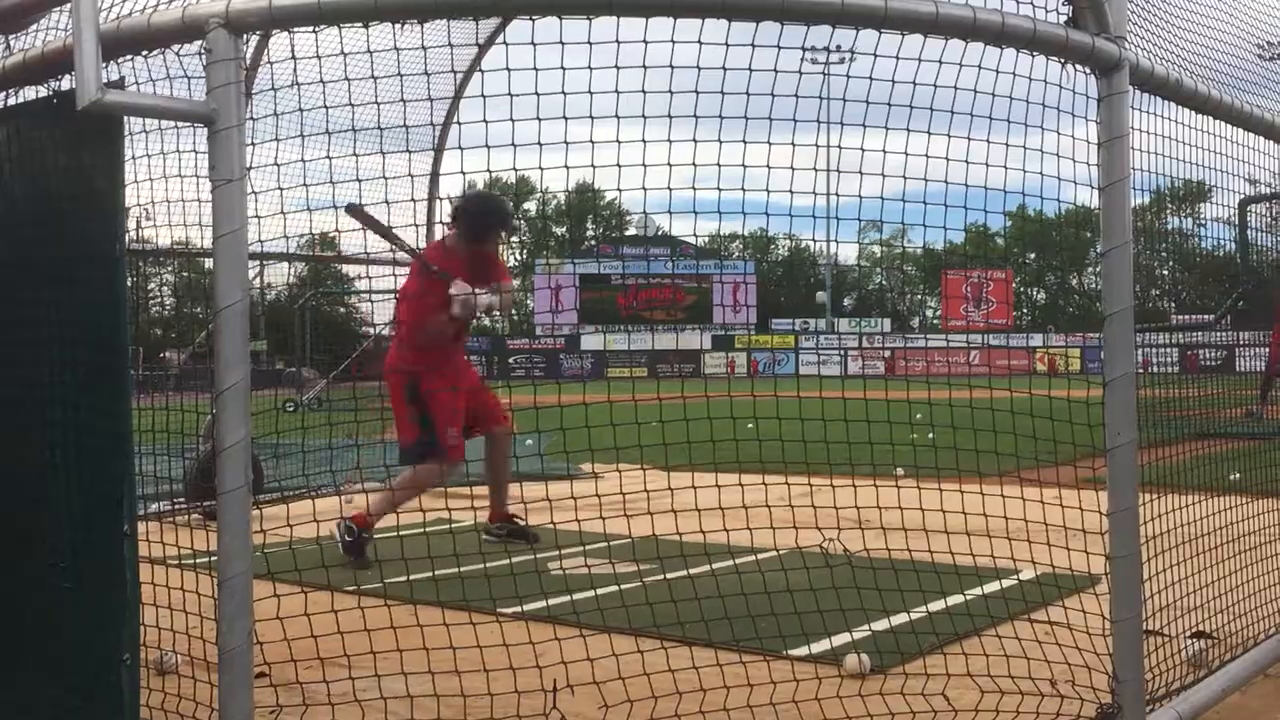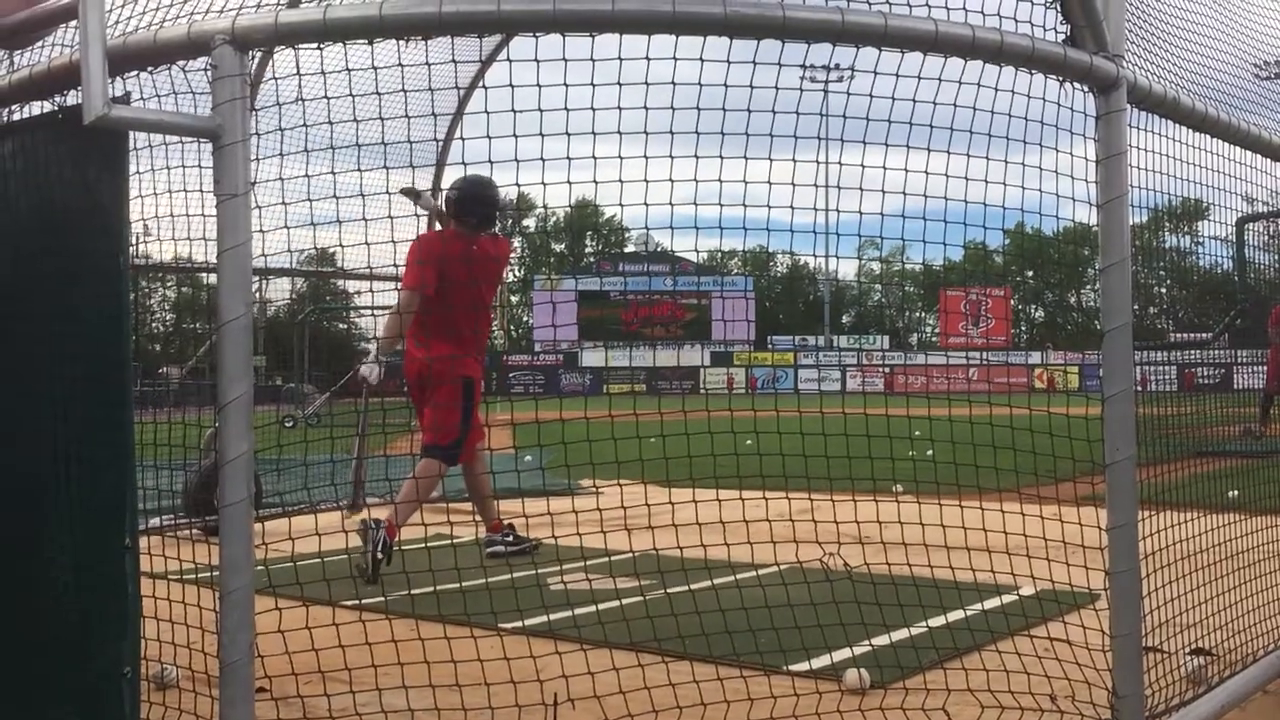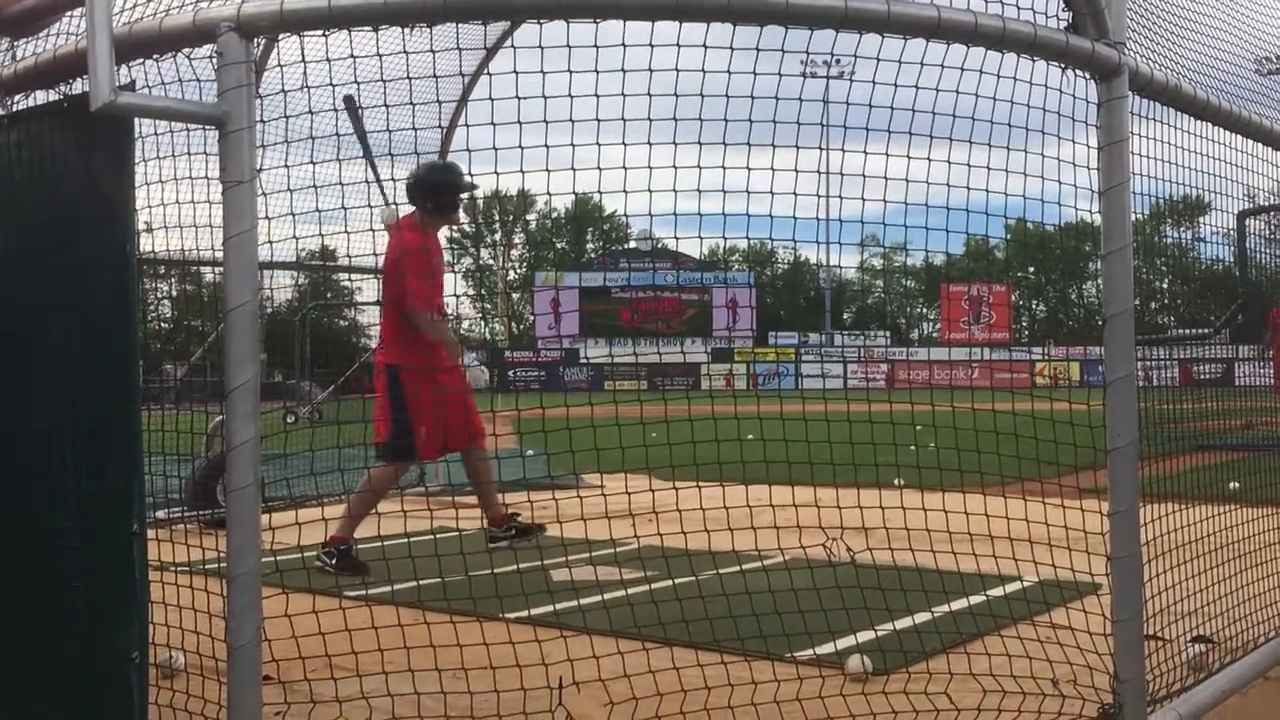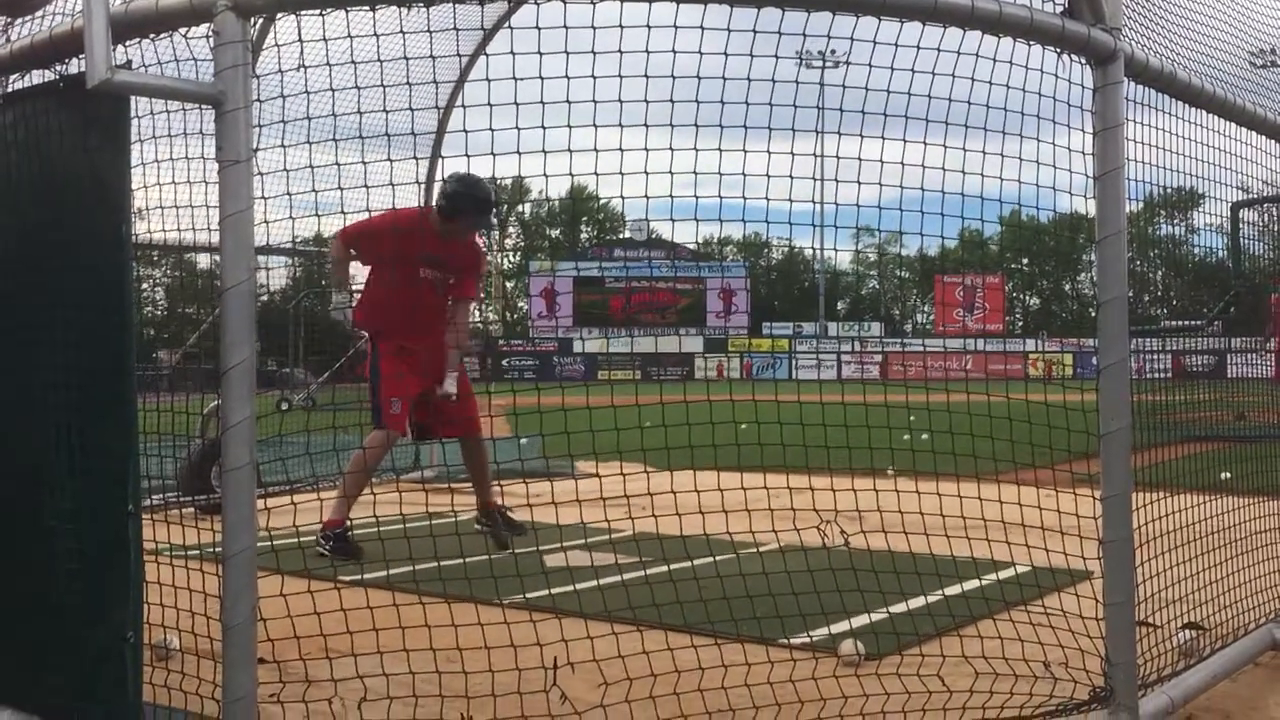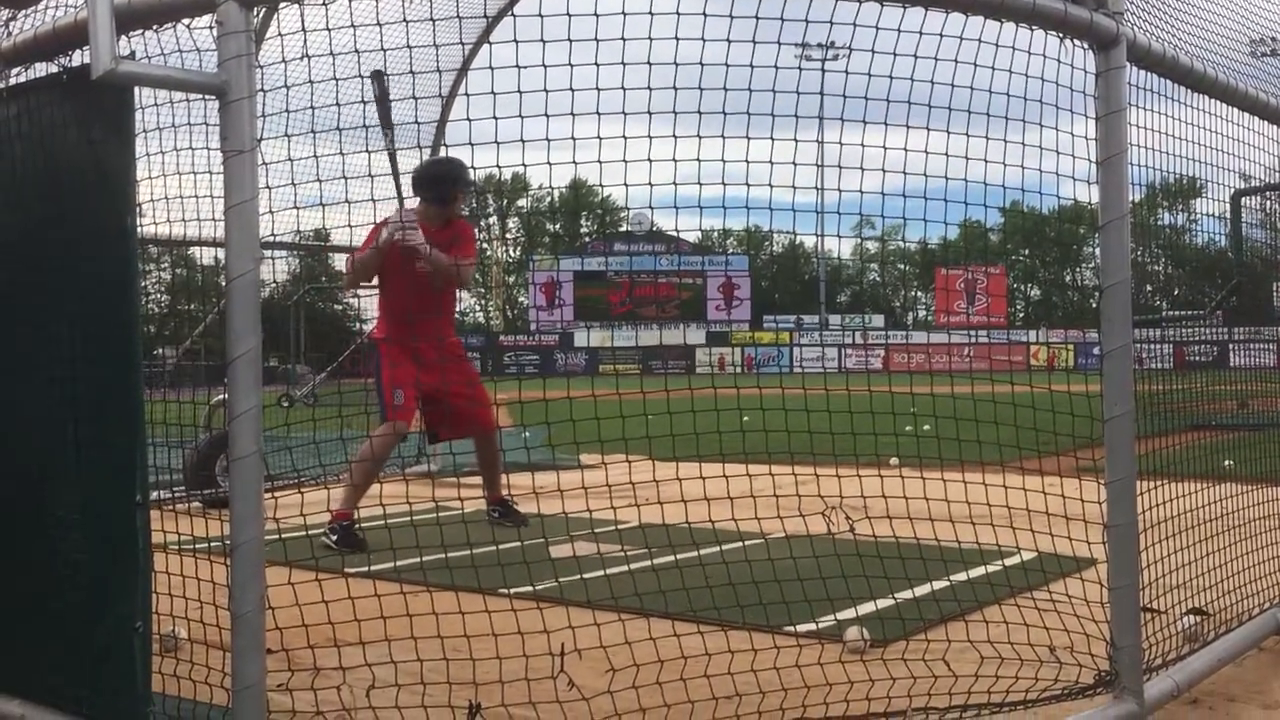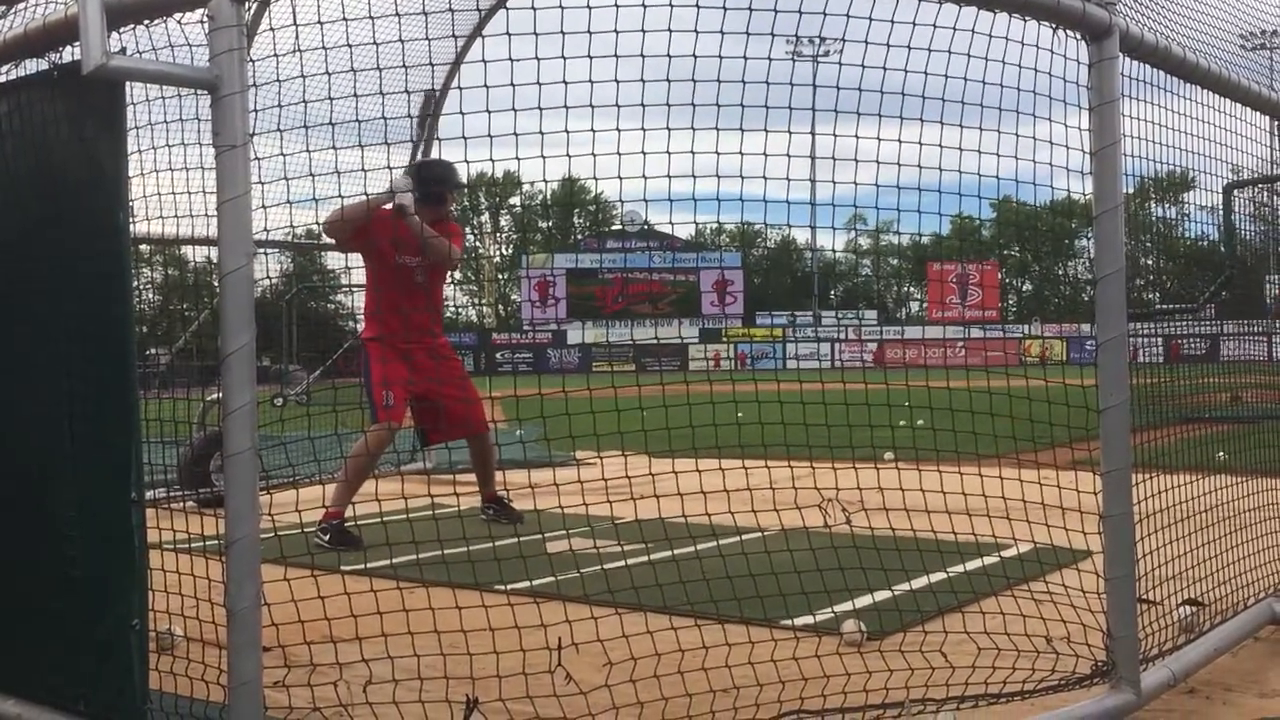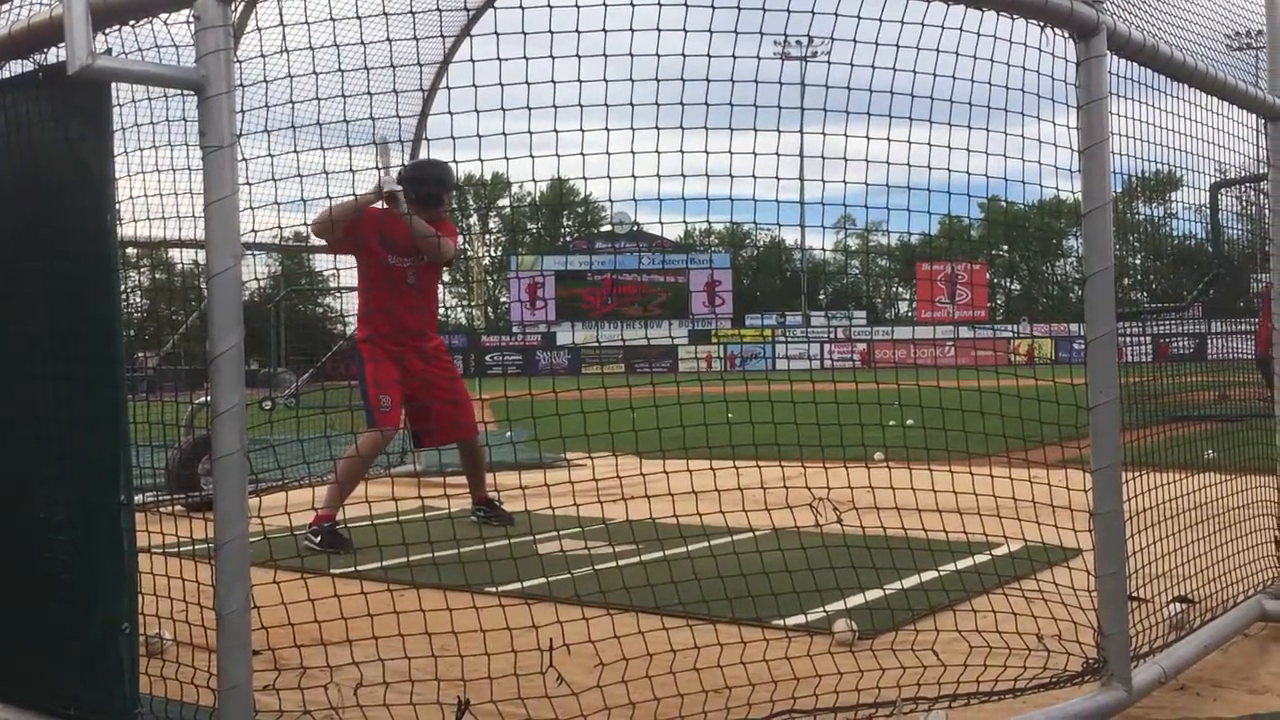
dt=0.7s
person 1, frame 1
left shoulder: (481, 251)
right shoulder: (431, 269)
left elbow: (508, 294)
right elbow: (424, 336)
left wrist: (483, 299)
right wrist: (458, 310)
left hip: (449, 364)
right hip: (417, 370)
left knee: (499, 429)
right knee: (436, 460)
left ankle: (499, 517)
right ankle: (358, 524)
person 1, frame 2
left shoulder: (429, 245)
right shoulder: (499, 251)
left elbow: (408, 303)
left wrist: (378, 354)
right wrist: (437, 211)
left hip: (420, 361)
right hip: (458, 366)
left knee: (468, 443)
right knee: (440, 455)
left ankle: (497, 532)
right ankle: (386, 530)
person 1, frame 3
left shoulder: (414, 229)
right shoulder: (414, 248)
left elbow: (397, 234)
right elbow: (424, 315)
left wrist: (398, 239)
right wrist: (460, 356)
left hip: (435, 360)
right hip: (406, 366)
left knee: (472, 435)
right knee: (399, 458)
left ankle: (498, 523)
right ankle: (336, 544)
person 1, frame 4
left shoulder: (469, 251)
right shoulder: (402, 224)
left elbow: (459, 315)
right elbow: (341, 241)
left wrist: (452, 374)
right wrist: (341, 294)
left hip: (437, 346)
right hip: (392, 342)
left knee: (470, 426)
right knee: (387, 431)
left ankle: (488, 510)
right ankle: (333, 527)
person 1, frame 5
left shoulder: (462, 231)
right shoulder: (392, 227)
left elbow: (465, 276)
right elbow: (351, 277)
left wrist: (424, 246)
right wrist: (386, 238)
left hip: (443, 344)
right hip: (398, 344)
left knee: (484, 423)
right knee: (394, 426)
left ankle: (496, 502)
right ankle: (340, 520)
person 1, frame 6
left shoulder: (448, 230)
right shoulder: (379, 223)
left elbow: (449, 259)
right elbow: (331, 226)
left wrist: (410, 218)
right wrist: (387, 196)
left hip: (432, 344)
right hip: (385, 343)
left knee: (476, 423)
right knee: (385, 427)
left ankle: (491, 499)
right ankle: (330, 520)
person 1, frame 7
left shoulder: (443, 228)
right shoulder: (371, 222)
left elbow: (445, 253)
right elbow: (320, 227)
left wrist: (402, 210)
right wrist: (372, 198)
left hip: (426, 346)
right hip: (378, 345)
left knee: (466, 428)
right knee: (382, 430)
left ankle: (481, 501)
right ankle: (321, 523)
